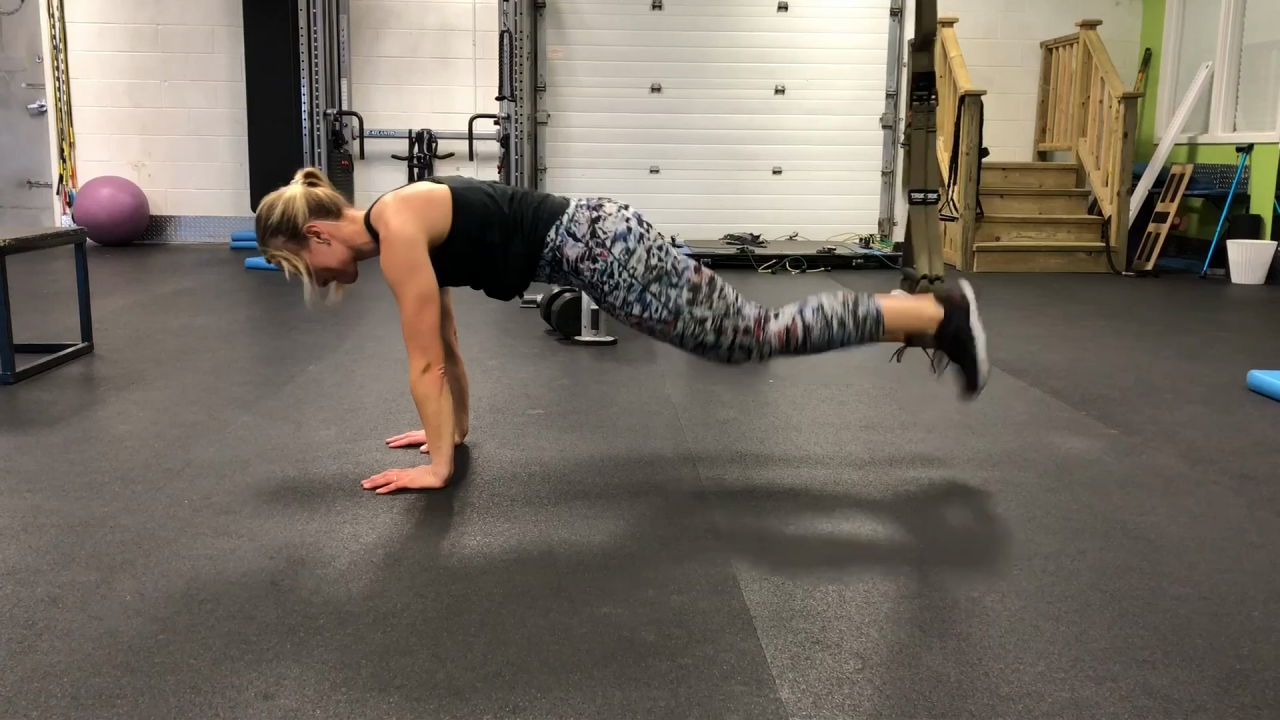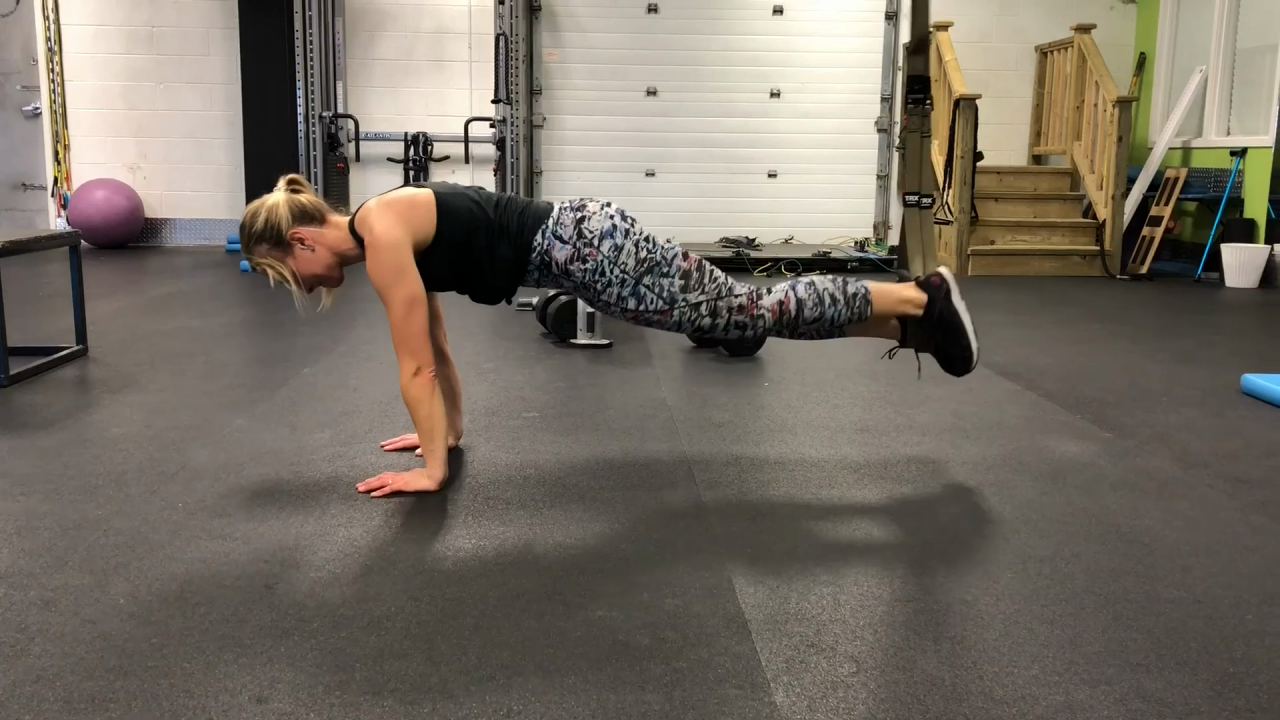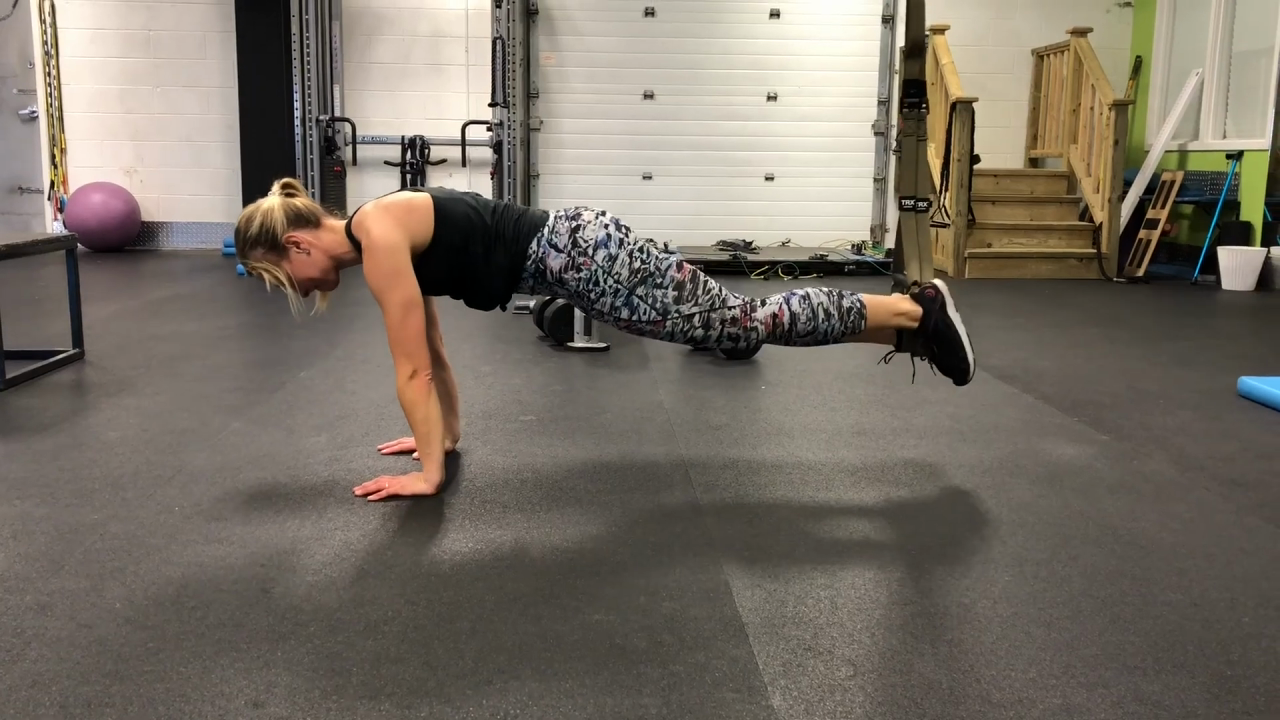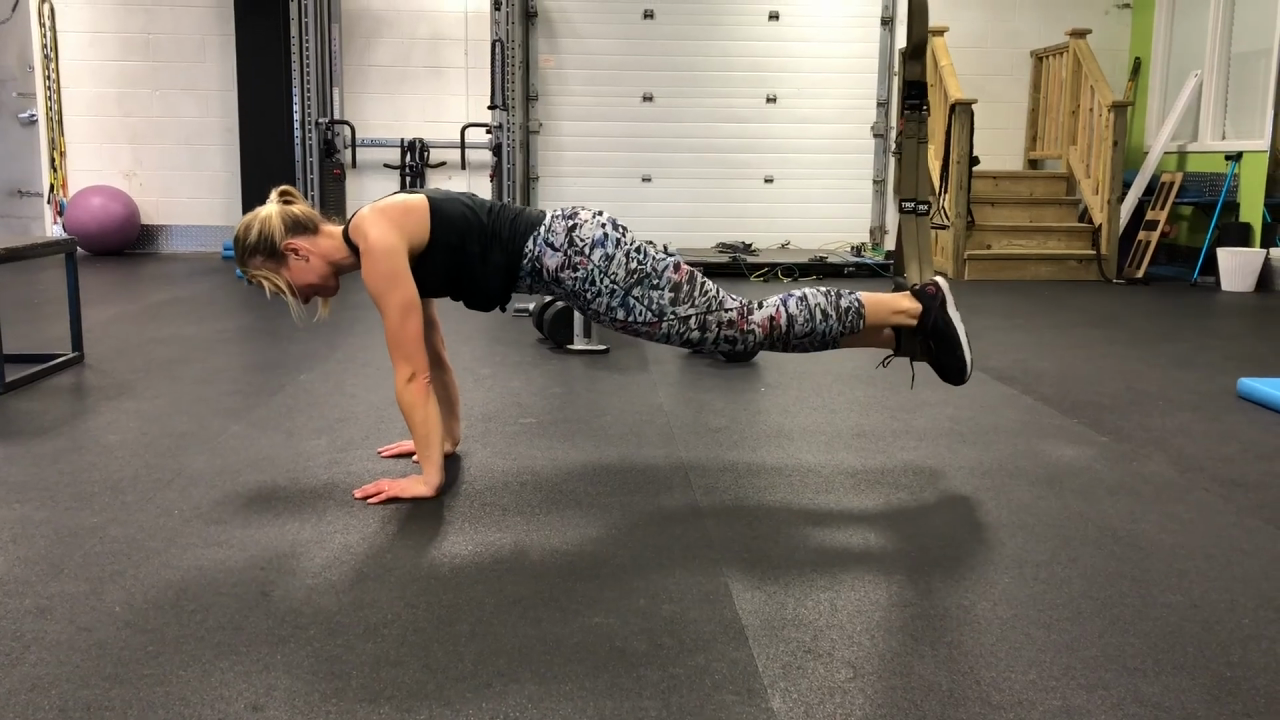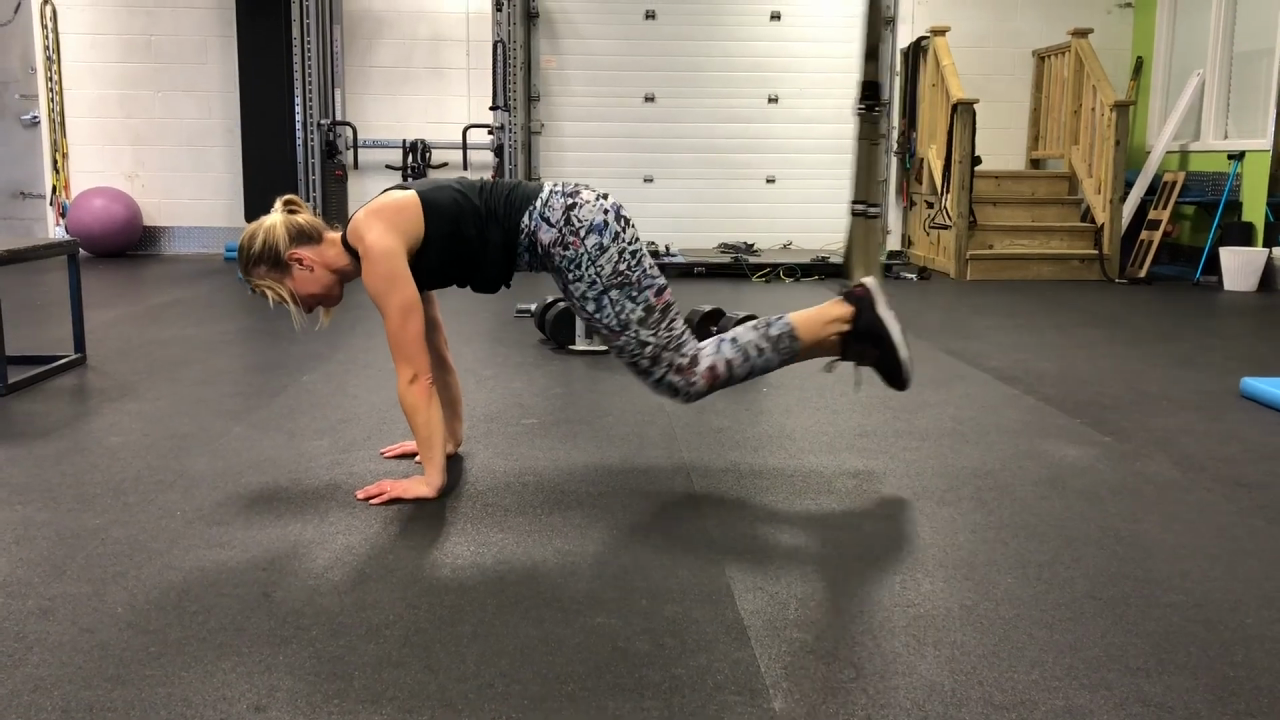
dt=0.3s
person 1, frame 1
left shoulder: (396, 229)
right shoulder: (404, 228)
left elbow: (427, 361)
right elbow: (445, 349)
left wrist: (437, 466)
right wrist: (454, 429)
left hip: (597, 246)
right hip: (593, 245)
left knee: (753, 333)
right knee: (742, 332)
left ankle: (938, 316)
right ankle: (896, 317)
person 1, frame 2
left shoulder: (380, 234)
right shoulder: (390, 236)
left elbow: (416, 365)
right elbow: (436, 350)
left wrist: (433, 469)
right wrist: (448, 430)
left hip: (585, 247)
right hip: (576, 247)
left knee: (752, 314)
right knee: (748, 316)
left ankle: (919, 298)
right ankle: (909, 325)
person 1, frame 3
left shoulder: (378, 237)
right shoulder: (386, 239)
left elbow: (412, 368)
right elbow: (432, 355)
left wrist: (429, 472)
right wrist: (446, 432)
left hip: (580, 256)
right hip: (570, 253)
left knee: (746, 321)
right knee: (744, 323)
left ankle: (916, 311)
right ankle: (907, 329)
person 1, frame 4
left shoulder: (373, 241)
right shoulder: (388, 244)
left elbow: (412, 372)
right elbow: (434, 355)
left wrist: (428, 474)
right wrist: (446, 436)
left hip: (577, 251)
right hip: (570, 253)
left knee: (743, 325)
right knee: (739, 327)
left ankle: (916, 307)
right ankle: (905, 328)
person 1, frame 5
left shoulder: (374, 245)
right shoulder: (385, 245)
left elbow: (413, 373)
right elbow: (434, 354)
left wrist: (431, 477)
right wrist: (448, 438)
left hip: (571, 226)
right hip: (567, 228)
left knee: (684, 373)
right knee: (682, 364)
left ankle: (847, 314)
right ankle: (848, 334)
